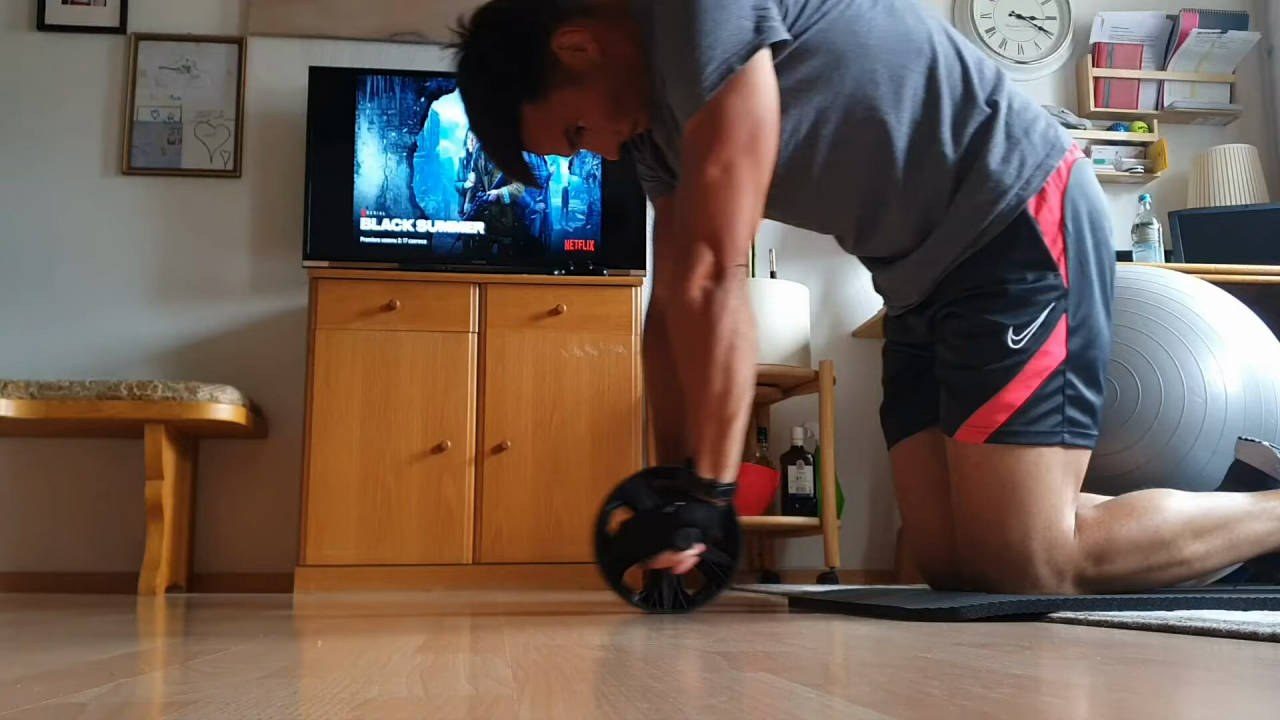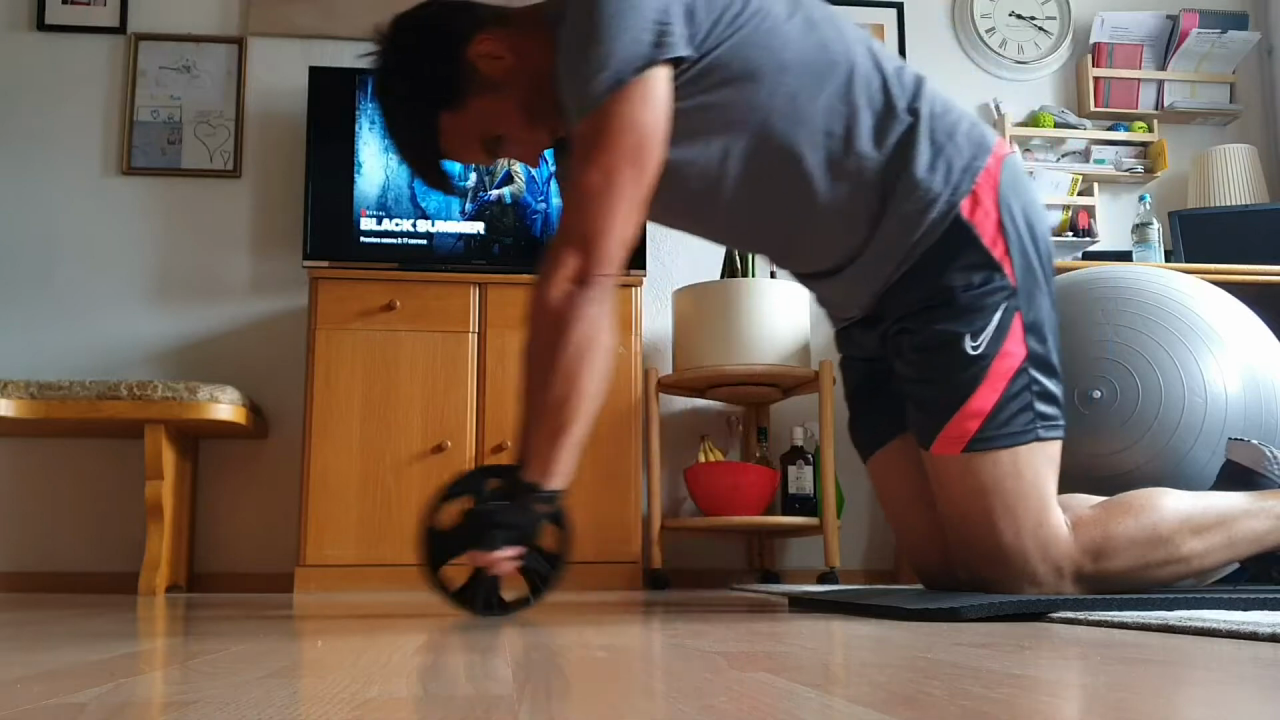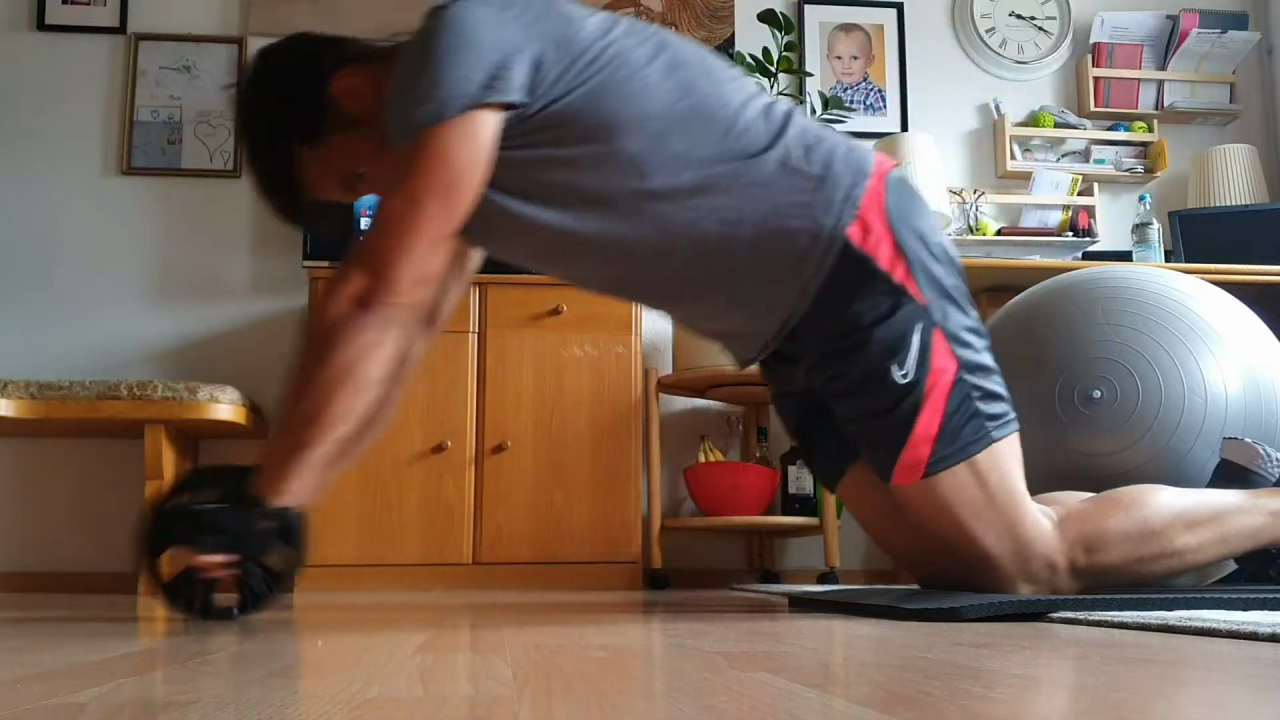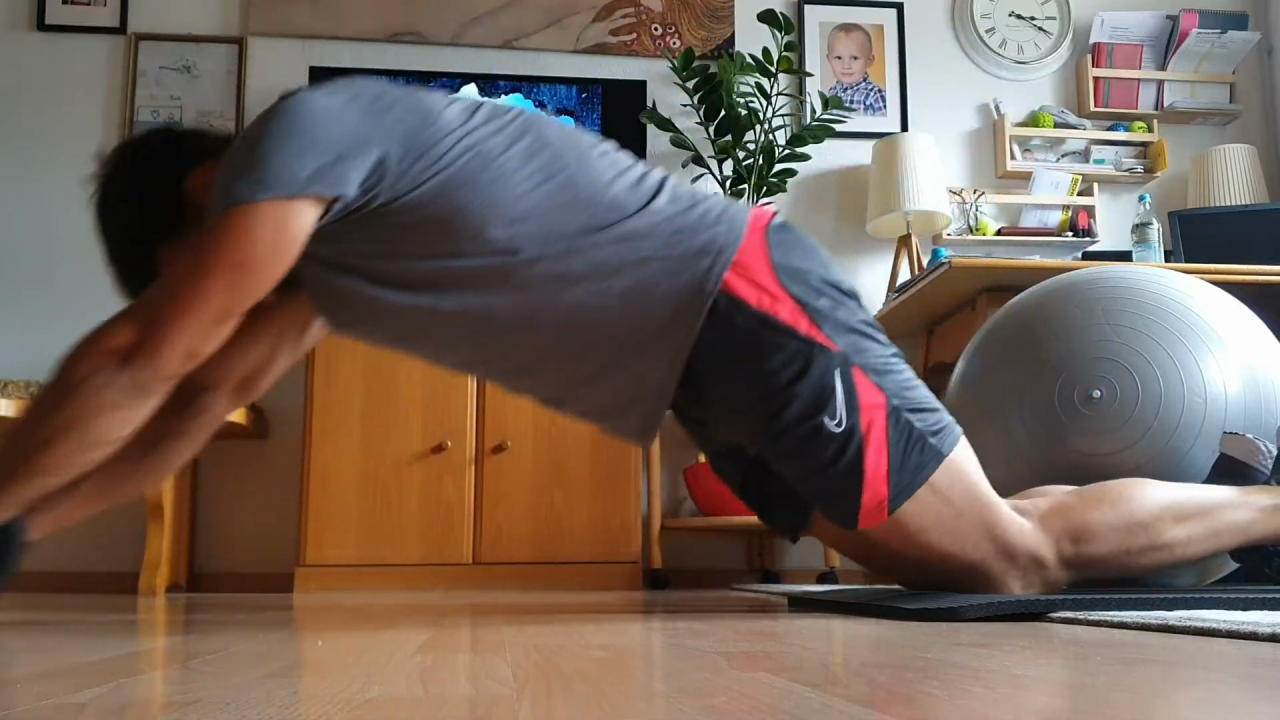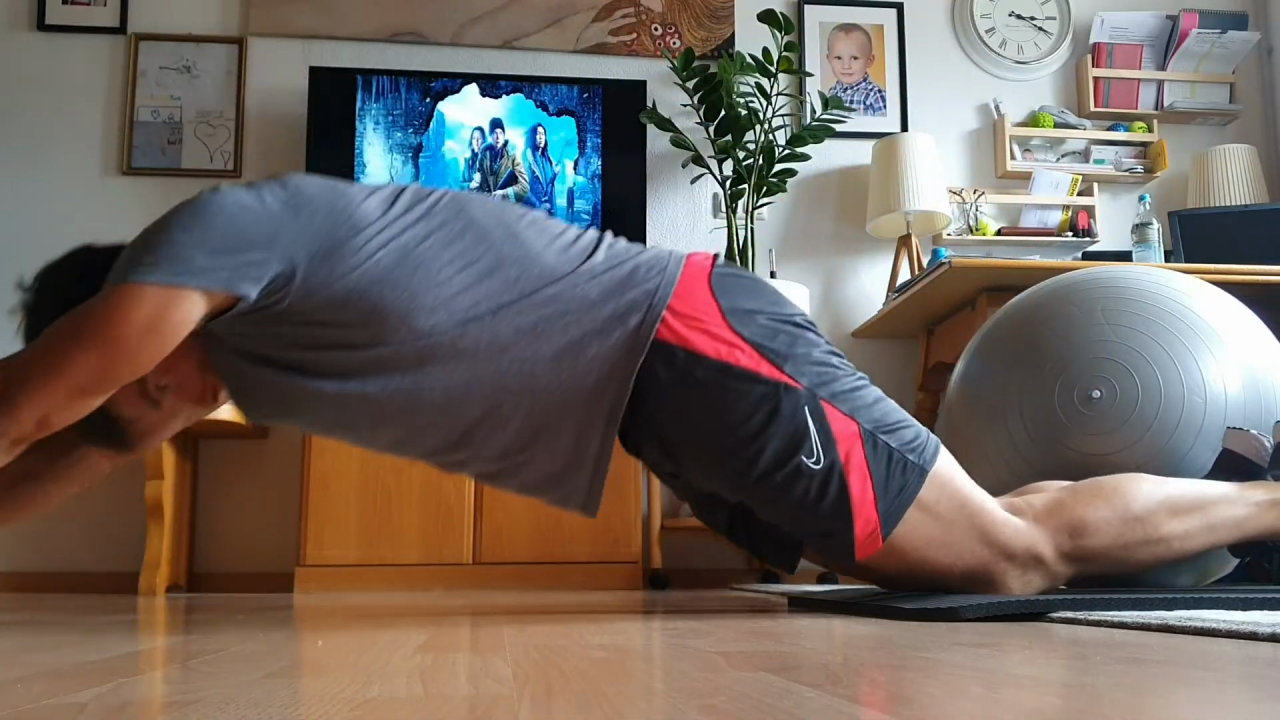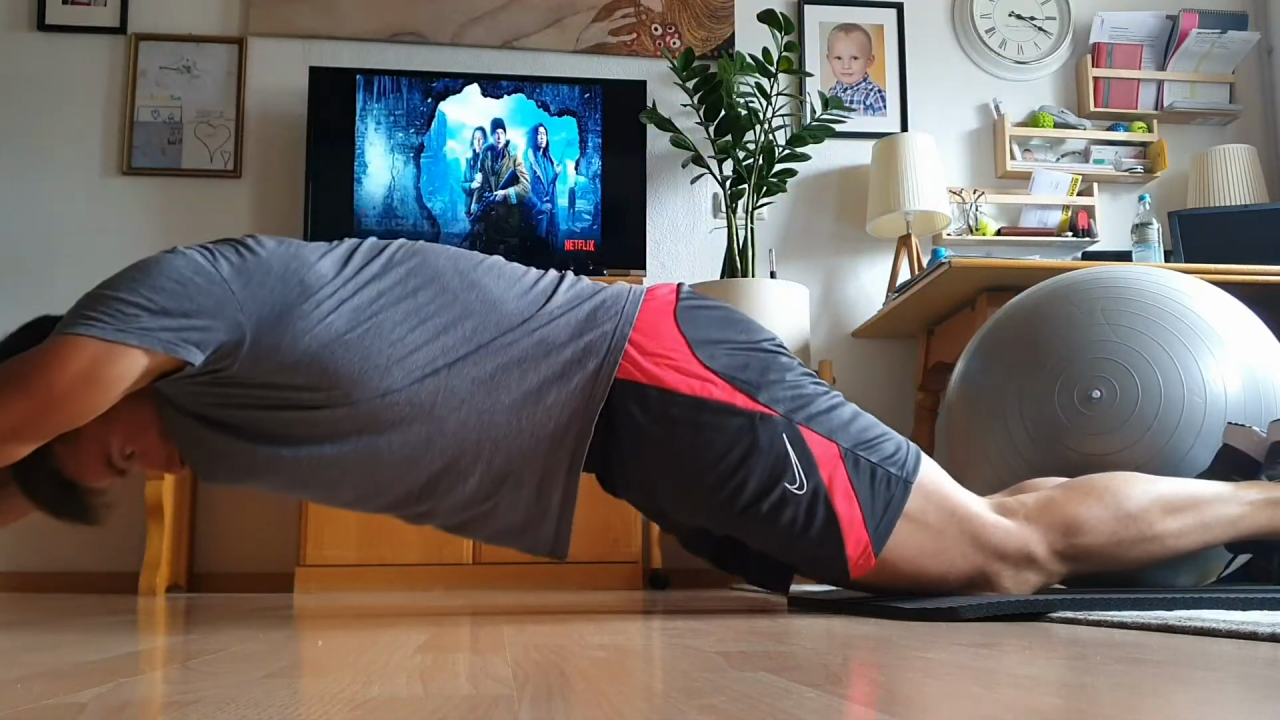
dt=0.4s
person 1, frame 1
right shoulder: (660, 119)
left elbow: (714, 272)
right elbow: (674, 304)
left hip: (1022, 223)
right hip: (929, 274)
left knee: (1026, 567)
right knee: (949, 563)
person 1, frame 2
right shoulder: (589, 98)
left elbow: (580, 276)
right elbow: (581, 302)
left wrist: (528, 499)
right wrist: (527, 496)
left hip: (959, 223)
right hip: (878, 285)
left knee: (1029, 566)
right knee: (949, 562)
person 1, frame 3
right shoulder: (461, 157)
left elbow: (372, 303)
right elbow: (401, 337)
left wrist: (262, 507)
right wrist: (274, 504)
left hip: (858, 258)
right hip: (799, 320)
left knee: (1027, 562)
right knee: (954, 564)
person 1, frame 4
left shoulder: (313, 131)
right shoulder: (318, 244)
left elbow: (139, 355)
right elbow: (202, 401)
left hip: (747, 302)
right hip: (718, 347)
left knee: (1014, 554)
right knee: (979, 552)
person 1, frame 5
left shoulder: (226, 232)
right shoulder: (241, 331)
left hip: (690, 346)
right hip: (674, 383)
left knee: (1015, 551)
right knee: (999, 543)
person 1, frame 6
left shoulder: (176, 294)
right shoulder: (201, 380)
left hip: (660, 378)
right hip: (649, 414)
left knee: (1011, 551)
right knee: (992, 544)
